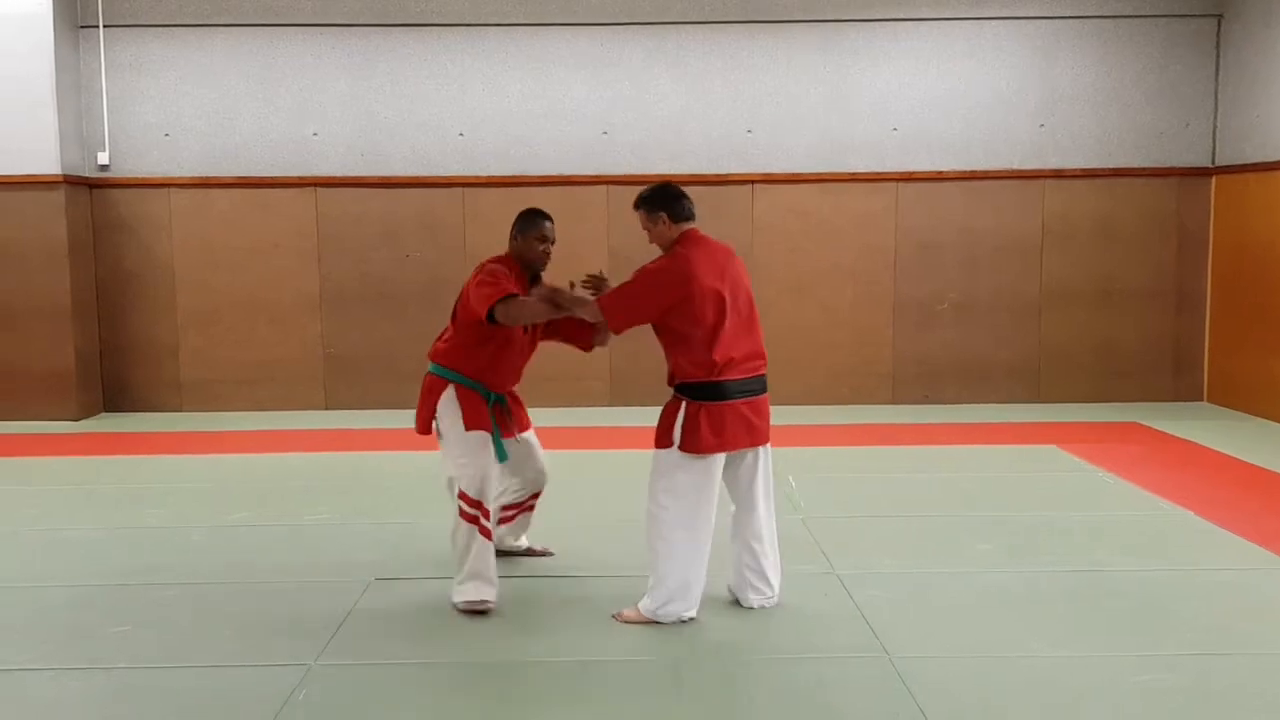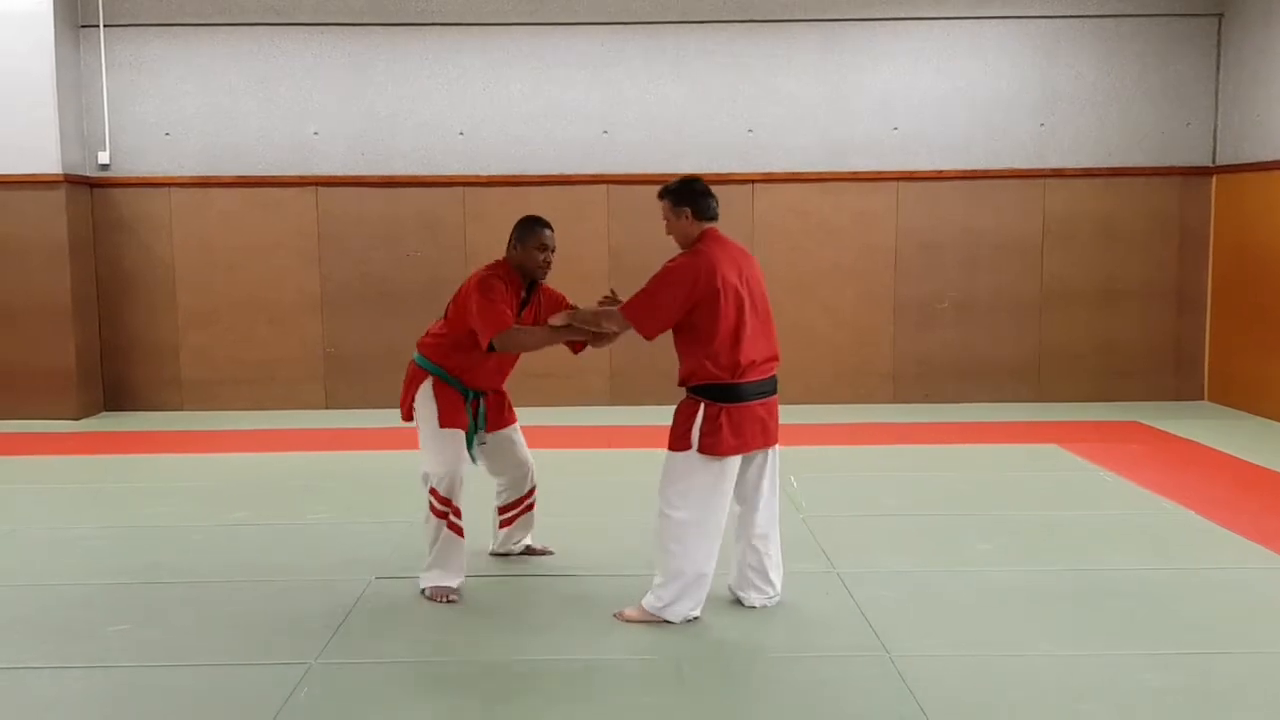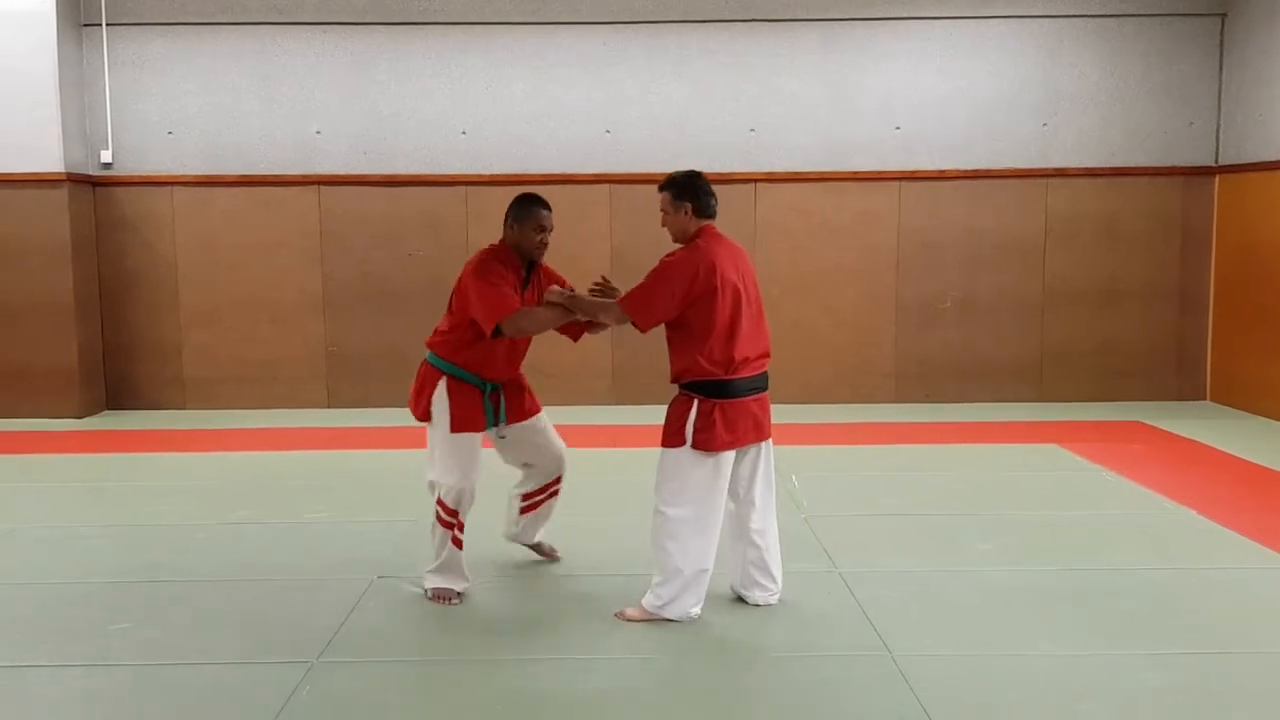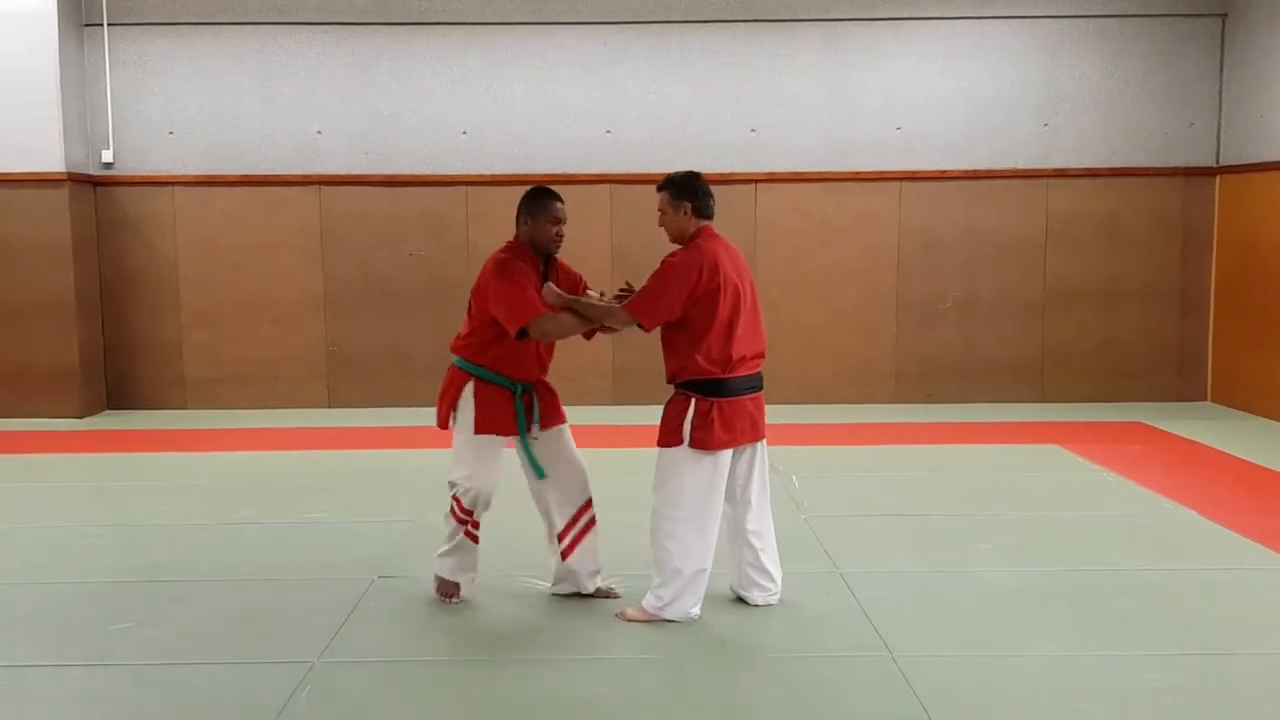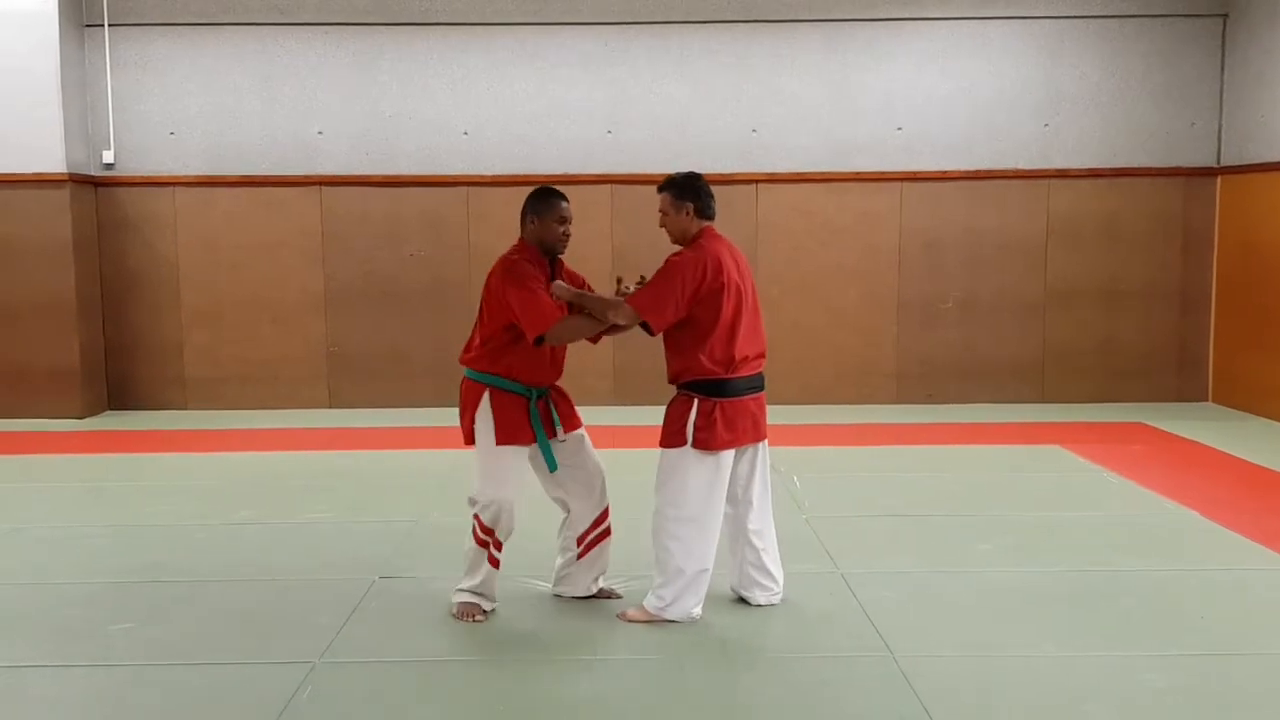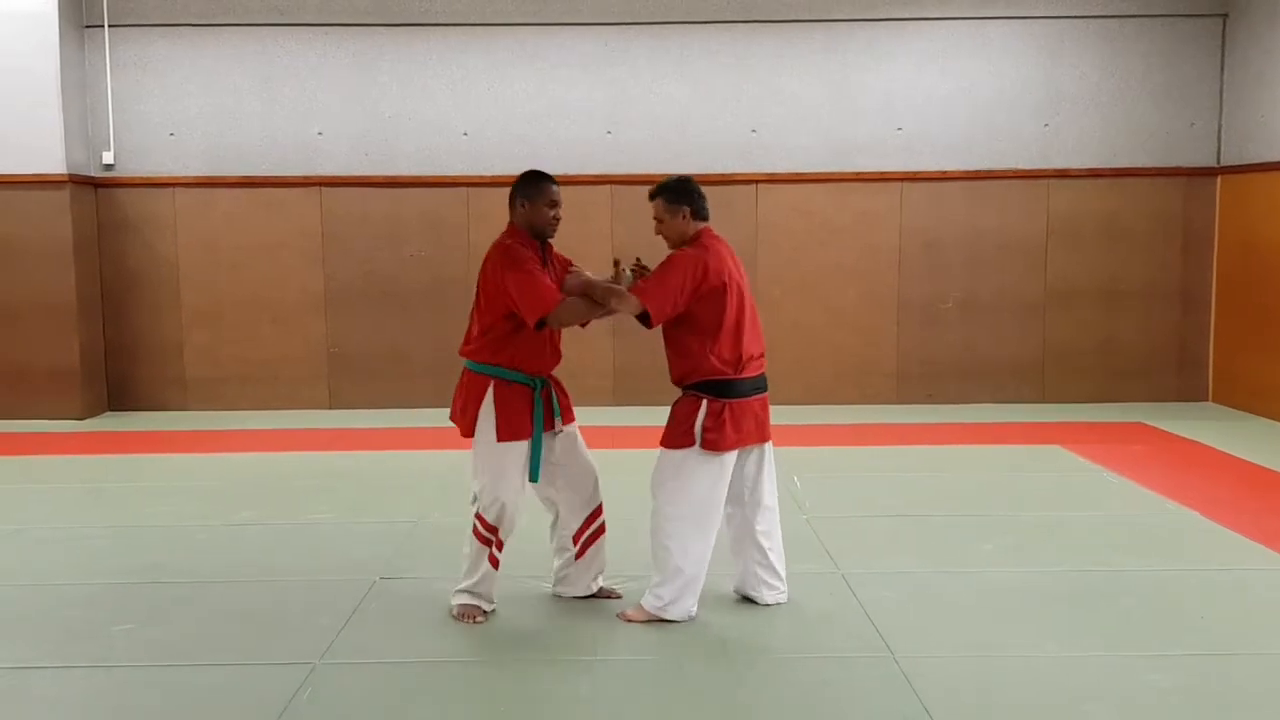
dt=0.2s
person 1, frame 1
left shoulder: (667, 270)
right shoulder: (727, 256)
left elbow: (596, 312)
left wrist: (552, 294)
right wrist: (613, 290)
left hip: (703, 405)
right hip: (751, 396)
left knee: (676, 504)
right knee: (753, 500)
left ankle: (669, 602)
right ankle: (757, 589)
person 1, frame 2
left shoulder: (689, 267)
right shoulder: (742, 258)
left elbow: (622, 321)
left wrist: (569, 316)
right wrist: (623, 309)
left hip: (718, 407)
right hip: (760, 399)
left knee: (688, 507)
right knee: (758, 502)
left ankle: (672, 603)
right ankle: (759, 587)
person 1, frame 3
left shoulder: (687, 262)
right shoulder: (736, 254)
left elbow: (620, 315)
left wrist: (566, 299)
right wrist: (620, 295)
left hip: (710, 403)
right hip: (751, 396)
left knee: (683, 505)
right knee: (752, 499)
left ankle: (671, 601)
right ankle: (760, 586)
person 1, frame 4
left shoulder: (688, 262)
right shoulder: (730, 255)
left elbow: (625, 318)
left wrist: (565, 300)
right wrist: (643, 300)
left hip: (707, 403)
right hip: (745, 395)
left knee: (683, 505)
right knee: (748, 500)
left ankle: (671, 602)
right ankle: (760, 585)
person 1, frame 5
left shoulder: (691, 261)
right shoulder: (730, 254)
left elbow: (626, 313)
left wrist: (571, 295)
right wrist: (648, 295)
left hip: (708, 403)
right hip: (746, 396)
left knee: (685, 506)
right knee: (748, 500)
left ankle: (673, 602)
right ankle: (761, 585)
person 1, frame 6
left shoulder: (691, 260)
right shoulder: (719, 254)
left elbow: (629, 305)
left wrist: (585, 284)
right wrist: (651, 282)
left hip: (714, 404)
right hip: (748, 396)
left knee: (680, 502)
right knee: (752, 499)
left ankle: (669, 601)
right ankle: (766, 585)
person 2, frame 1
left shoulder: (540, 290)
right shoulder: (492, 274)
left elbow: (593, 336)
right elbow: (508, 313)
left hip: (497, 396)
right hip: (456, 392)
left knee: (531, 471)
right knee: (475, 479)
left ankle: (507, 538)
right ankle: (473, 587)
person 2, frame 2
left shoulder: (541, 295)
right shoulder: (487, 285)
left elbow: (594, 337)
right elbow: (507, 340)
right wrist: (571, 331)
left hip: (485, 392)
right hip: (438, 384)
left knee: (519, 470)
right knee: (446, 474)
left ankle: (511, 541)
right ankle: (440, 575)
person 2, frame 3
left shoulder: (542, 276)
right shoulder: (485, 268)
left elbow: (587, 323)
right elbow: (515, 324)
right wrist: (574, 309)
left hip: (503, 386)
right hip: (454, 385)
left knee: (549, 457)
right knee: (456, 483)
left ankle: (525, 530)
right ankle: (445, 575)
person 2, frame 4
left shoulder: (558, 272)
right shoulder: (504, 268)
left elbow: (597, 316)
right elbow: (541, 327)
left hip: (530, 391)
right hip: (482, 389)
left knee: (568, 481)
right knee: (475, 485)
left ankle: (577, 577)
right ankle: (452, 568)
person 2, frame 5
left shoulder: (562, 273)
right shoulder: (514, 270)
left elbow: (601, 322)
right elbow: (557, 333)
left hip: (544, 399)
right hip: (498, 399)
left knee: (587, 483)
right knee: (496, 501)
left ankle: (579, 581)
right ankle: (474, 591)
person 2, frame 6
left shoulder: (549, 257)
right shoulder: (509, 255)
left elbow: (585, 301)
right elbow: (558, 314)
left hip: (539, 390)
right hip: (498, 392)
left knee: (578, 483)
right knee: (498, 499)
left ankle: (578, 581)
right ankle: (472, 594)
